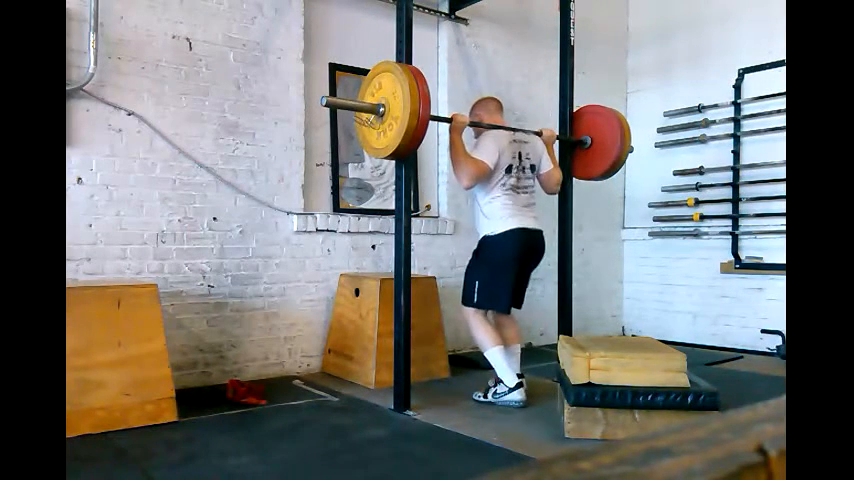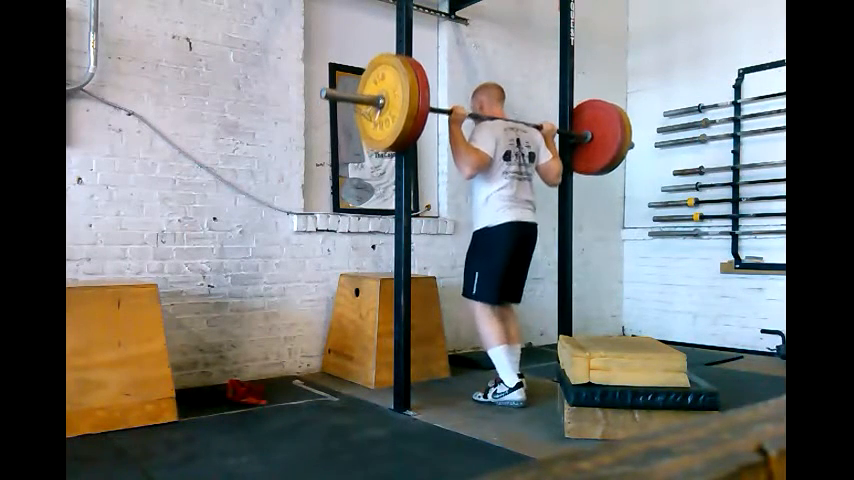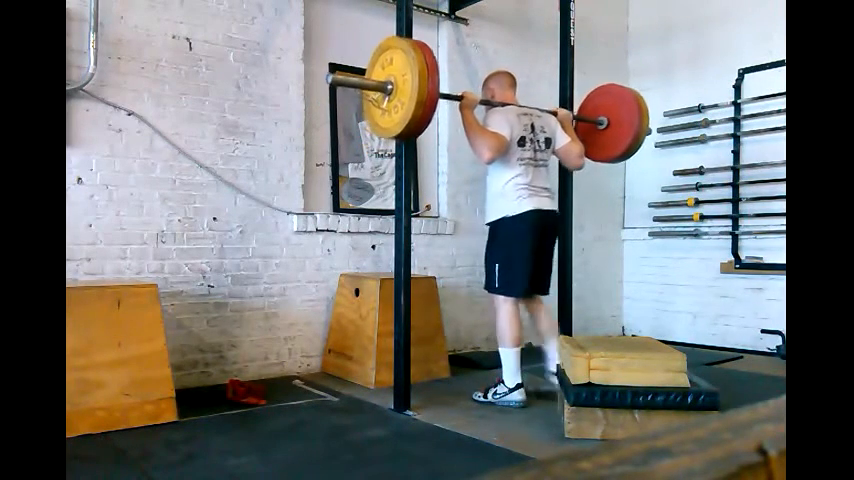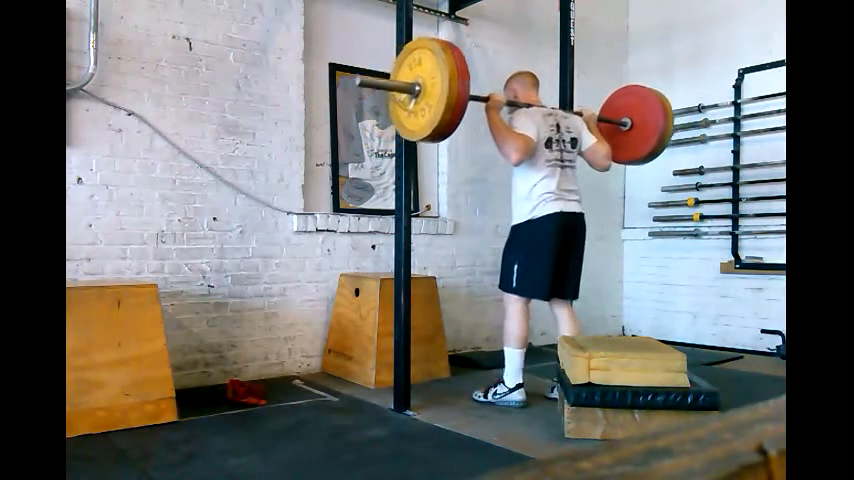
dt=0.7s
person 1, frame 1
left shoulder: (491, 140)
right shoulder: (532, 142)
left elbow: (467, 178)
right elbow: (553, 185)
left wrist: (455, 133)
right wrist: (548, 145)
left hip: (503, 238)
right hip: (532, 237)
left knee: (474, 311)
right knee: (500, 308)
left ankle: (510, 386)
right ankle: (514, 376)
person 1, frame 2
left shoulder: (487, 130)
right shoulder: (530, 133)
left elbow: (469, 168)
right elbow: (554, 176)
left wrist: (455, 124)
right wrist: (549, 138)
left hip: (497, 228)
right hip: (525, 227)
left knee: (481, 306)
right knee: (503, 305)
left ankle: (510, 385)
right ankle: (513, 376)
person 1, frame 3
left shoulder: (500, 114)
right shoulder: (546, 119)
left elbow: (488, 151)
right elbow: (576, 159)
left wrist: (466, 110)
right wrist: (566, 123)
left hip: (515, 216)
right hip: (546, 214)
left knee: (505, 300)
right knee: (535, 297)
left ankle: (511, 386)
right ankle: (560, 371)
person 1, frame 4
left shoulder: (525, 116)
right shoulder: (571, 120)
left elbow: (516, 153)
right elbow: (604, 161)
left wrist: (492, 112)
right wrist: (592, 124)
left hip: (539, 219)
right hip: (572, 218)
left knee: (515, 299)
right knee: (561, 302)
left ankle: (511, 386)
